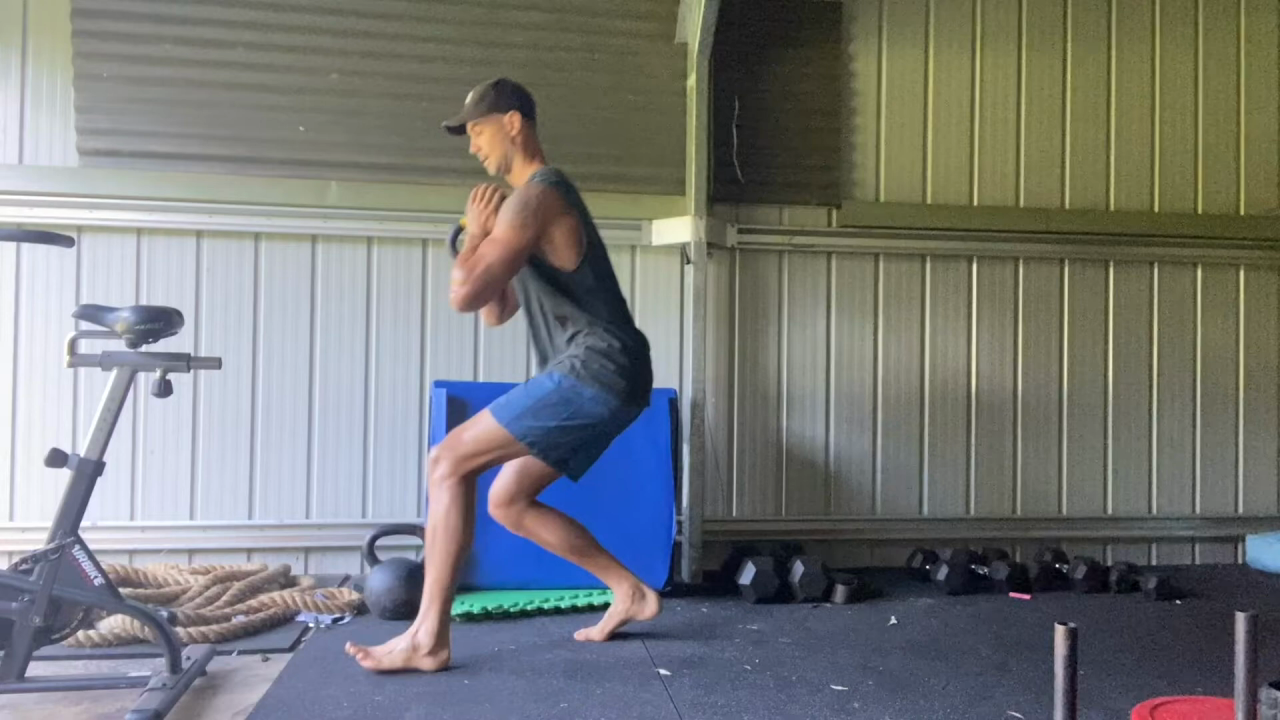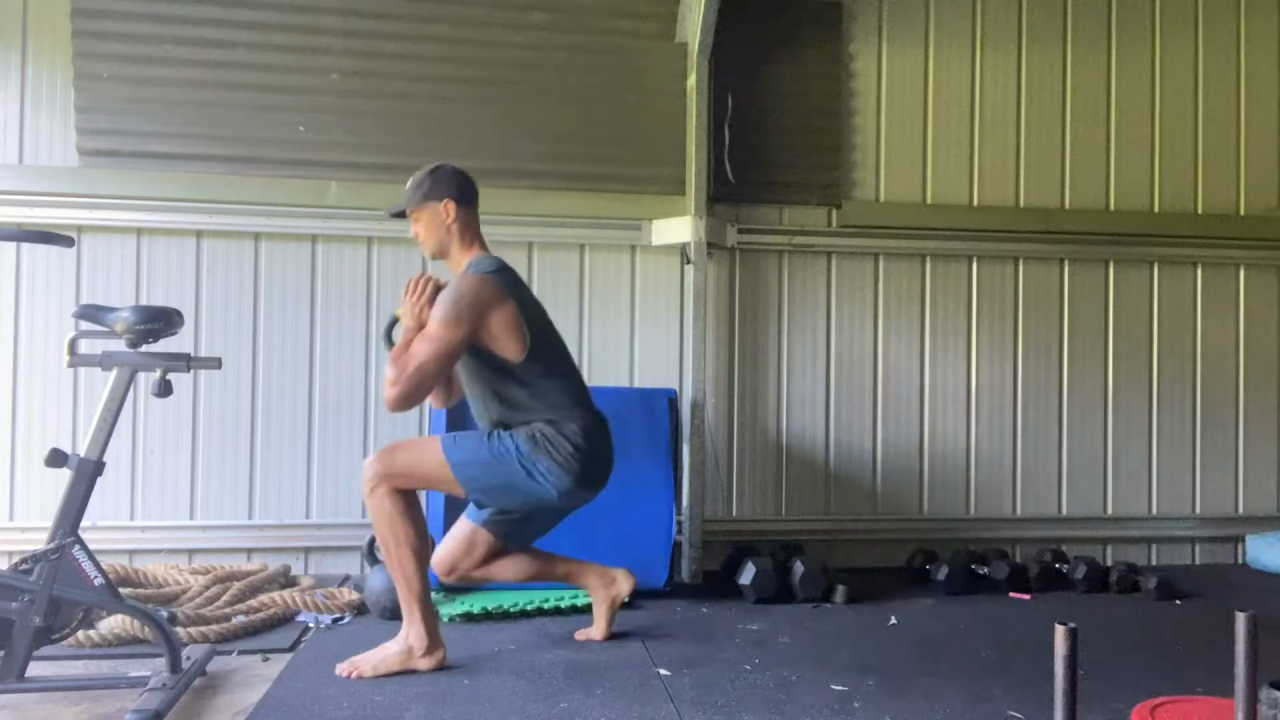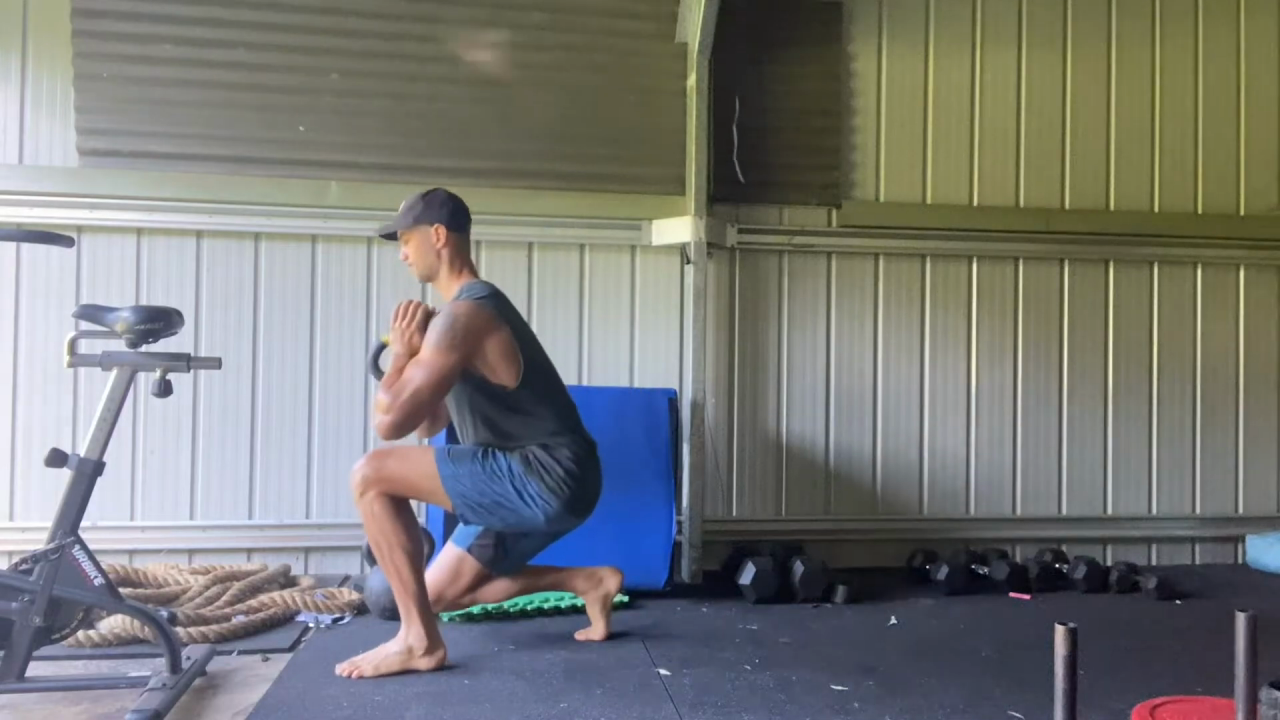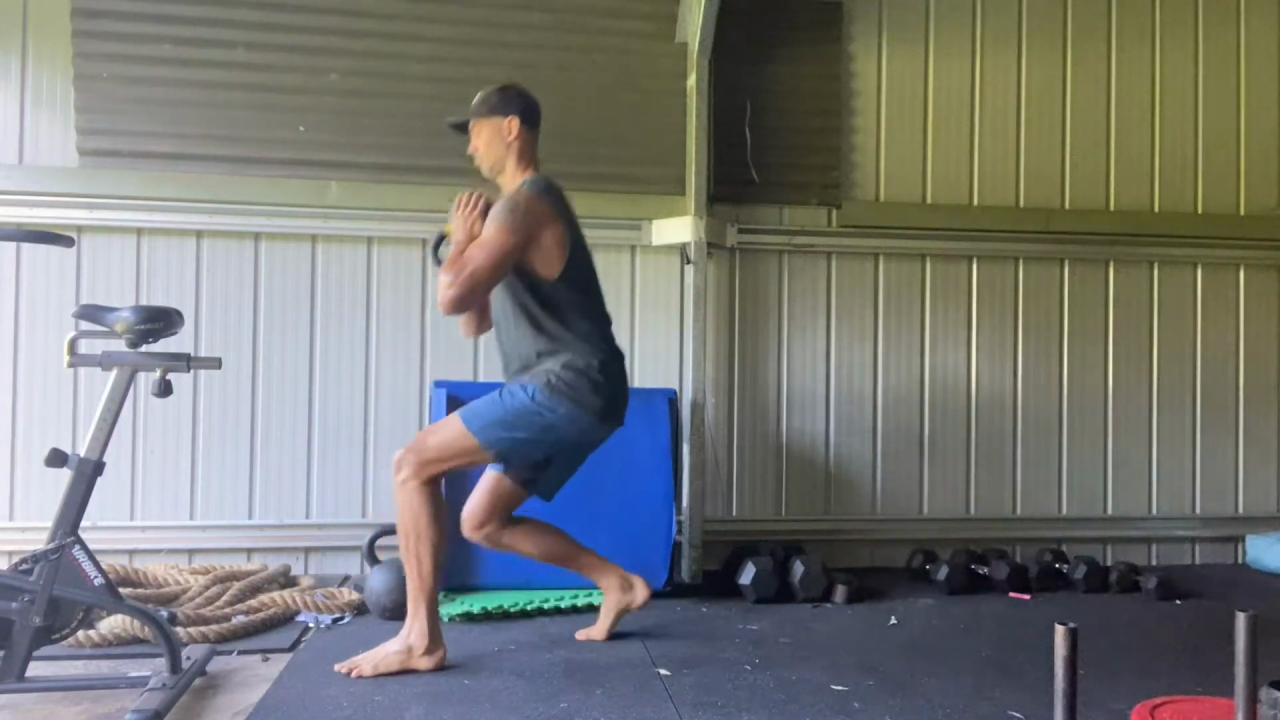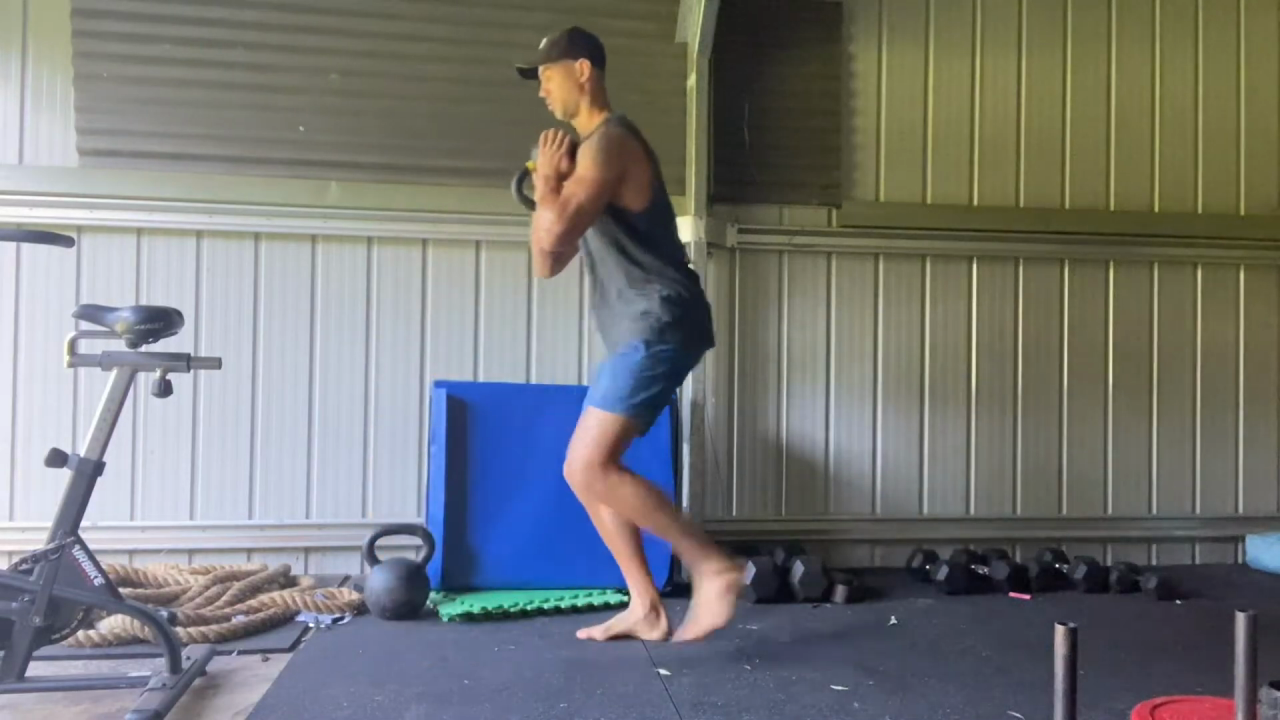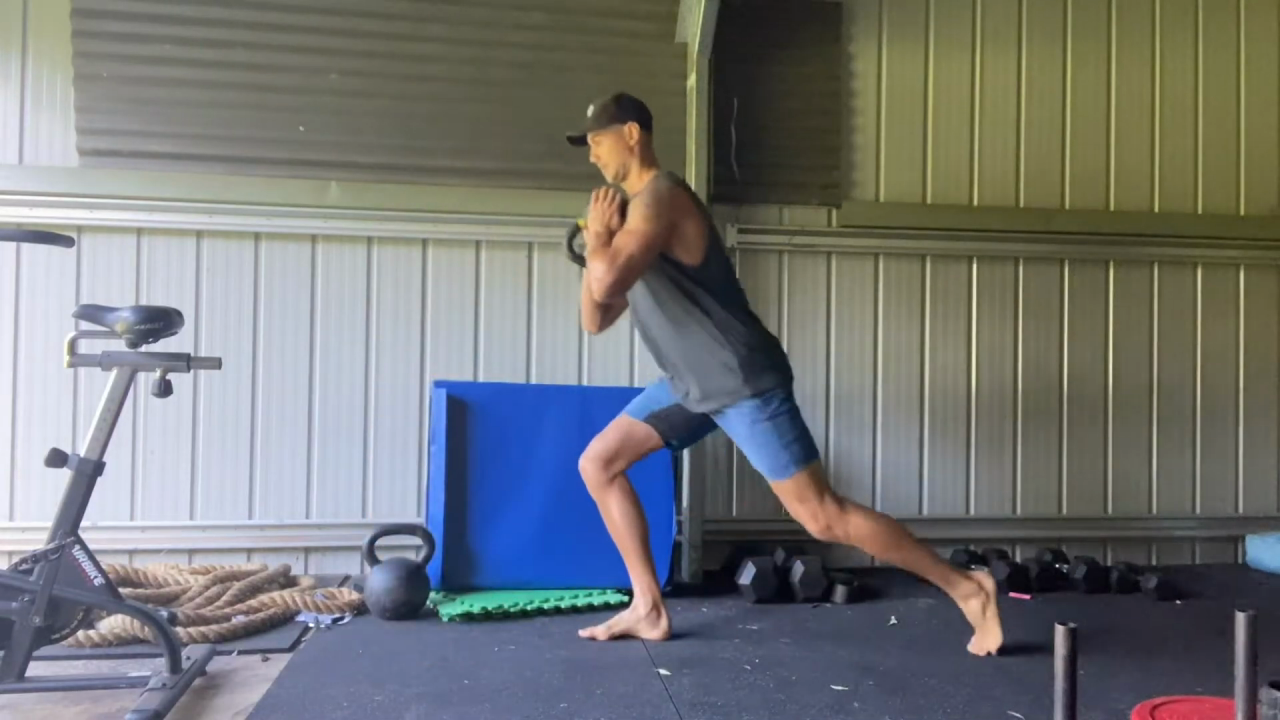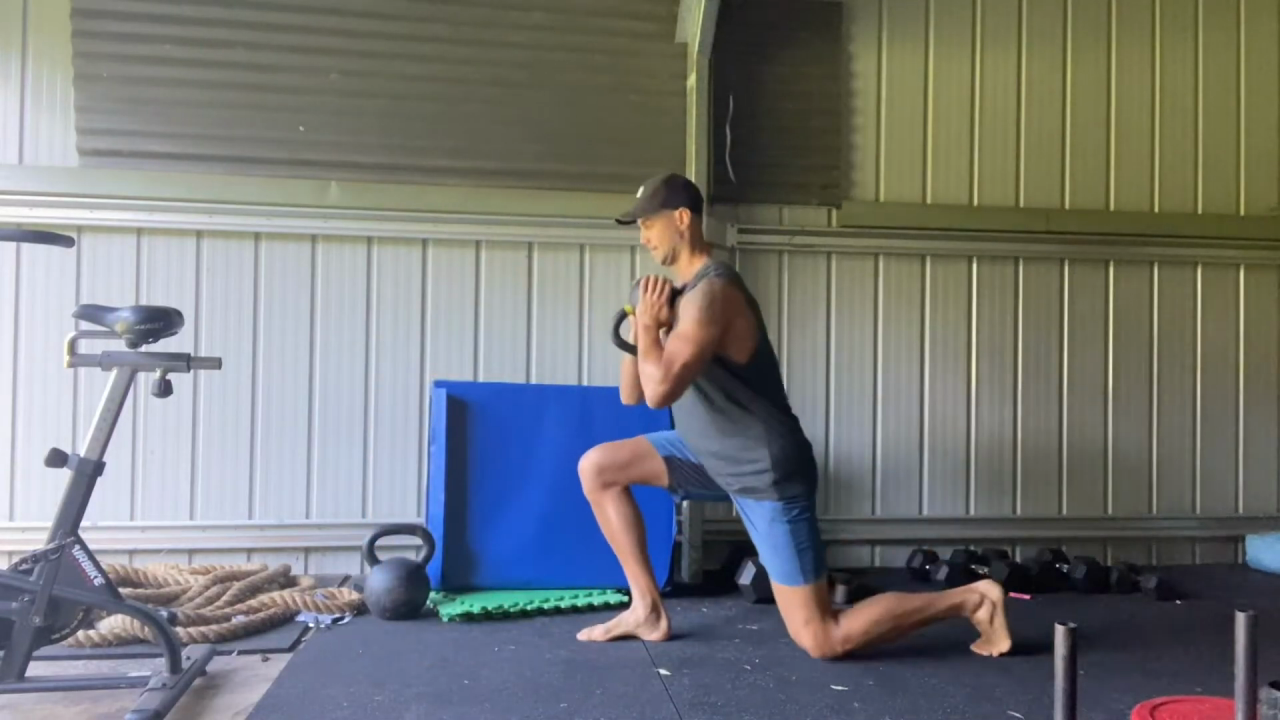
dt=0.4s
person 1, frame 1
left shoulder: (536, 196)
right shoulder: (532, 200)
left elbow: (463, 295)
right elbow: (496, 311)
left wrist: (477, 233)
right wrist: (485, 237)
left hip: (597, 372)
right hip: (599, 380)
left knee: (448, 460)
right knee: (507, 502)
left ankle: (427, 638)
right ankle: (630, 591)
person 1, frame 2
left shoulder: (470, 289)
right shoulder: (481, 284)
left elbow: (398, 391)
right elbow: (444, 395)
left wrist: (412, 327)
right wrist: (426, 328)
left hip: (557, 454)
right hip: (554, 455)
left knee: (381, 471)
right knee: (451, 564)
left ankle: (419, 639)
right ankle: (601, 581)
person 1, frame 3
left shoulder: (463, 316)
right shoulder: (470, 310)
left elbow: (392, 422)
right elbow: (431, 423)
left wrist: (402, 353)
right wrist: (411, 355)
left hip: (549, 480)
right hip: (542, 481)
left knee: (371, 474)
right knee: (439, 591)
left ankle: (418, 640)
right ankle: (591, 582)
person 1, frame 4
left shoulder: (523, 203)
right shoulder: (516, 208)
left elbow: (451, 298)
right elbow: (476, 321)
left wrist: (461, 243)
right wrist: (470, 246)
left hip: (566, 386)
right hip: (571, 391)
left knee: (413, 462)
right knee: (482, 522)
left ankle: (420, 639)
right ankle: (619, 585)
person 1, frame 5
left shoulder: (610, 141)
right shoulder: (585, 148)
left elbow: (554, 235)
right elbow: (547, 262)
left wrist: (550, 181)
right wrist: (547, 185)
left hip: (661, 325)
right hip: (639, 331)
left knee: (586, 469)
right knee: (590, 468)
left ankle: (711, 567)
right ankle: (646, 607)
person 1, frame 6
left shoulder: (658, 196)
right shoulder: (637, 211)
left elbow: (607, 285)
right elbow: (595, 318)
left wrist: (599, 238)
right wrist: (598, 245)
left hip: (741, 377)
right hip: (693, 378)
left knee: (823, 517)
right knee: (599, 464)
left ankle: (970, 588)
right ankle: (648, 610)
person 1, frame 7
left shoulder: (711, 292)
right shoulder: (688, 293)
left elbow: (660, 391)
right elbow: (633, 396)
left wrist: (648, 327)
right wrist: (640, 333)
left hip: (766, 473)
right hip: (723, 457)
left knee: (822, 640)
right knee: (596, 469)
left ankle: (974, 599)
right ankle: (647, 610)
